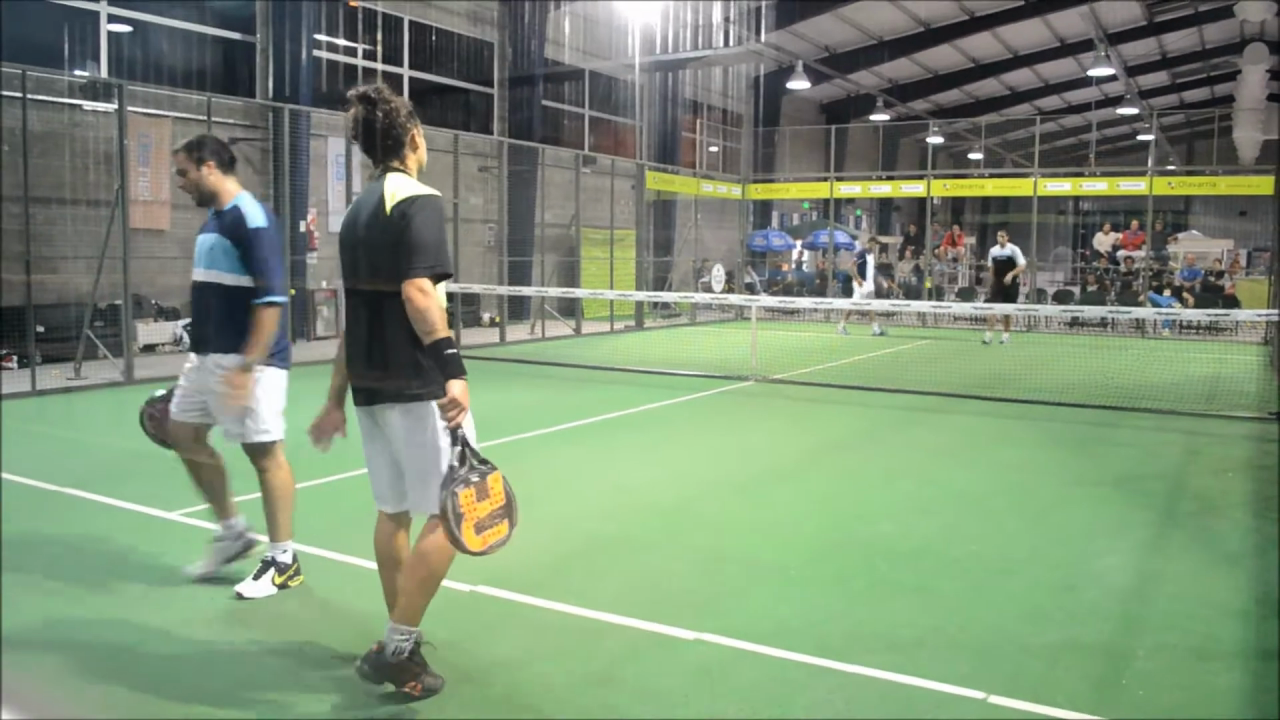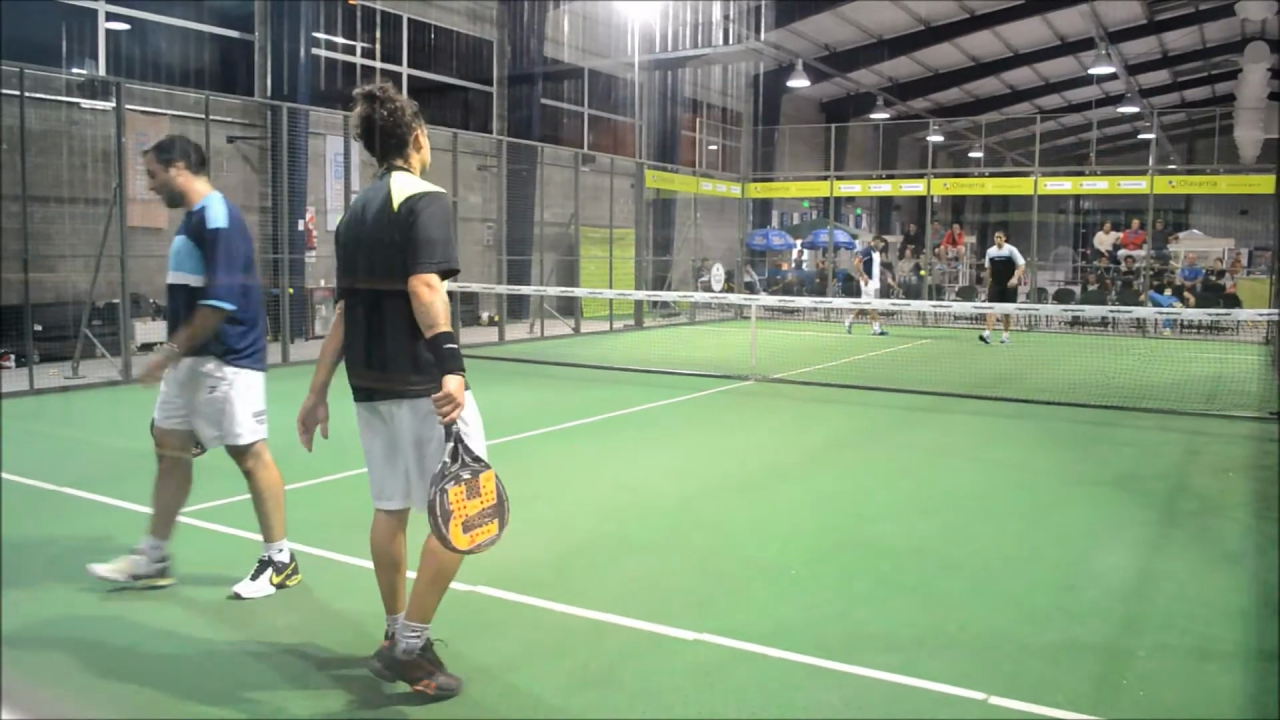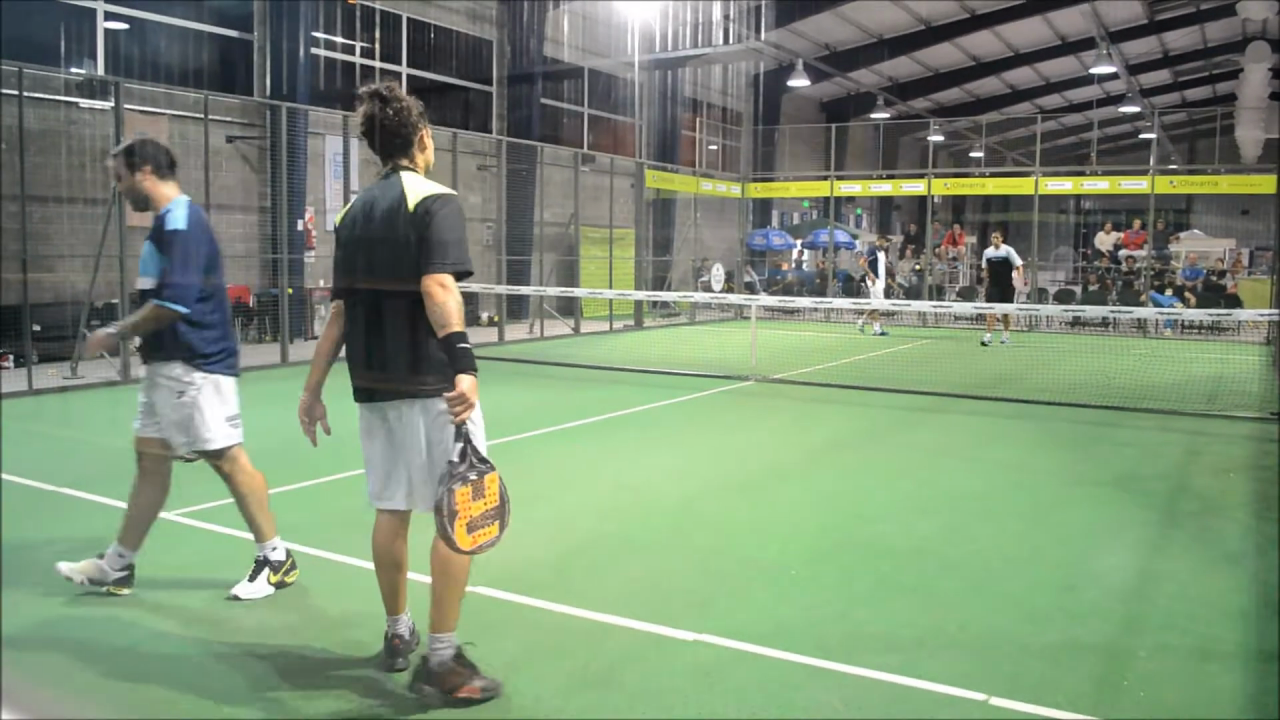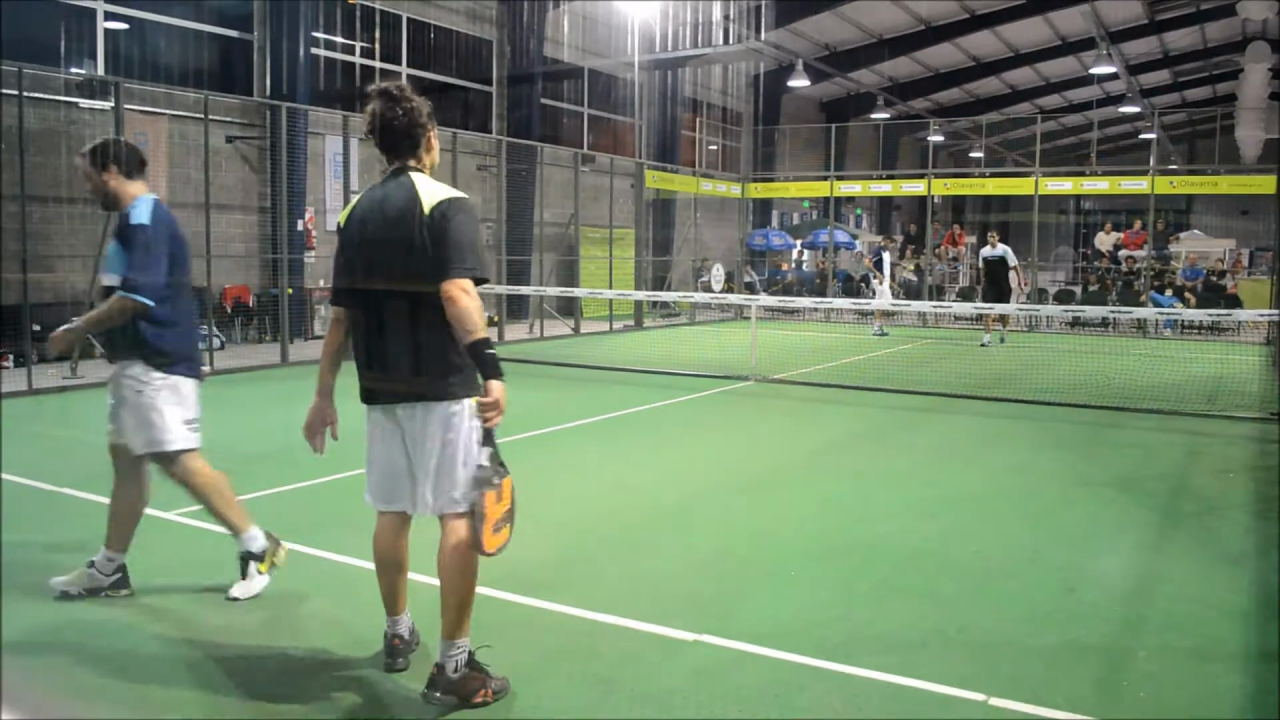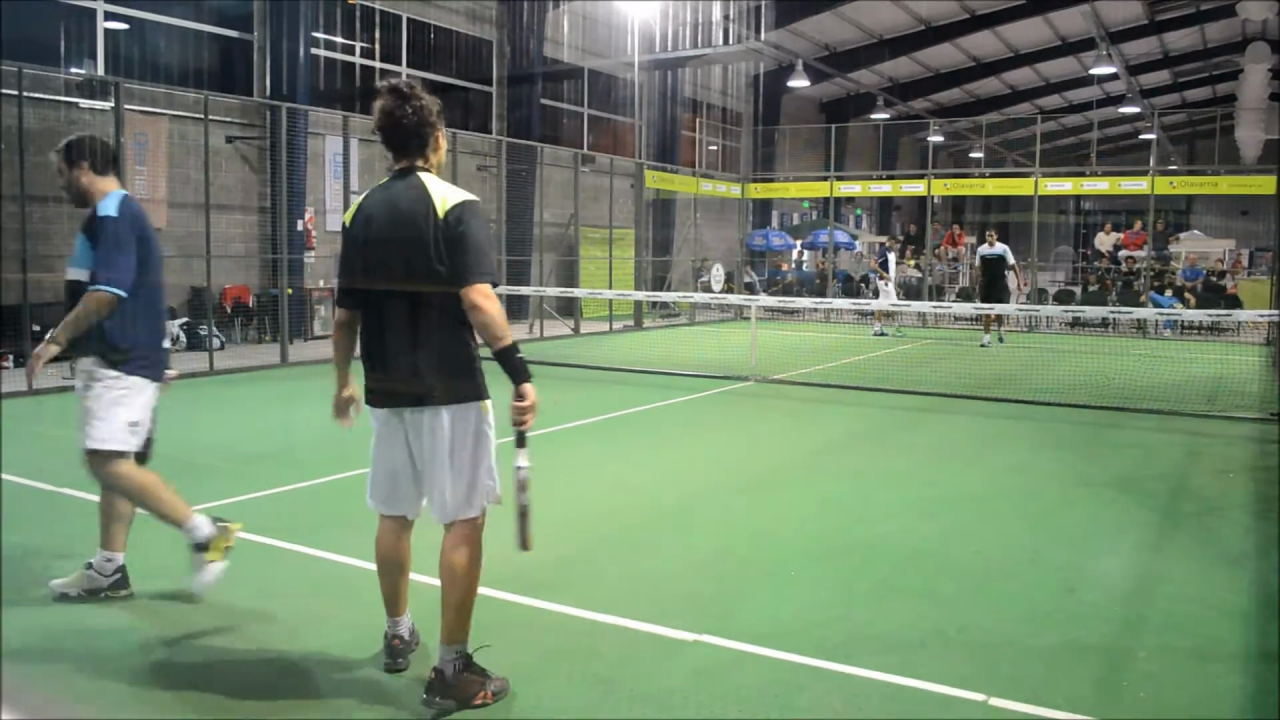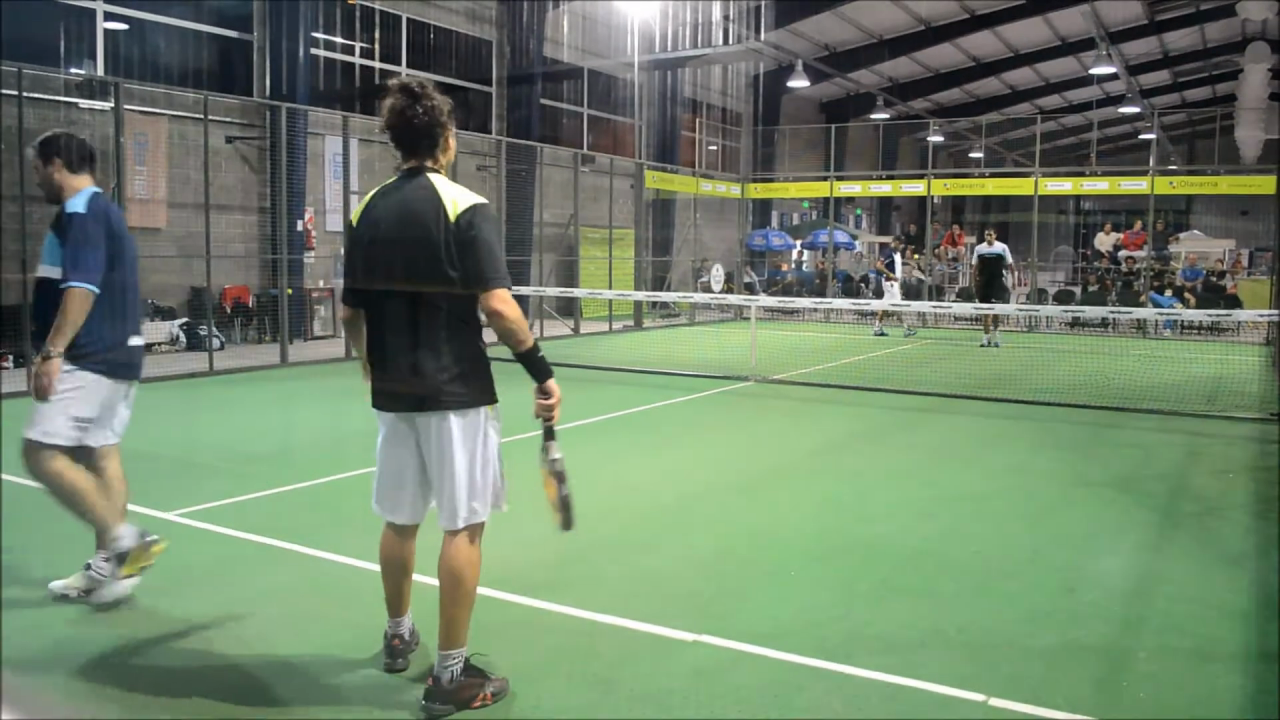
dt=0.1s
person 1, frame 1
left shoulder: (355, 213)
right shoulder: (418, 200)
right elbow: (419, 289)
left wrist: (334, 396)
right wrist: (453, 368)
left hip: (371, 386)
right hip: (421, 385)
left knee: (394, 509)
left ankle: (398, 632)
right ankle: (395, 645)
person 1, frame 2
left shoulder: (354, 211)
right shoulder: (424, 197)
left elbow: (346, 309)
right elbow: (425, 285)
left wrist: (316, 393)
right wrist: (451, 363)
left hip: (372, 384)
right hip: (422, 381)
left knee: (392, 506)
left ankle: (397, 631)
right ankle: (410, 644)
person 1, frame 3
left shoulder: (354, 212)
right shoulder: (433, 199)
left elbow: (341, 311)
right elbow: (438, 286)
left wrist: (312, 390)
right wrist: (464, 366)
left hip: (375, 386)
right hip: (430, 382)
left knee: (391, 508)
left ankle: (397, 633)
right ankle: (440, 659)
person 1, frame 4
left shoulder: (356, 211)
right shoulder: (447, 203)
left elbow: (342, 313)
right elbow: (457, 292)
left wrist: (323, 396)
right wrist: (490, 369)
left hip: (382, 387)
right hip: (443, 385)
left knee: (393, 509)
right knee: (462, 514)
left ankle: (398, 633)
right ankle: (453, 666)
person 1, frame 5
left shoulder: (359, 211)
right shoulder: (456, 205)
left elbow: (344, 313)
right elbow: (477, 298)
left wrist: (343, 381)
right wrist: (520, 374)
left hip: (388, 389)
right hip: (449, 388)
left knee: (394, 515)
right knee: (463, 519)
left ankle: (396, 635)
right ankle: (452, 669)
person 1, frame 6
left shoulder: (365, 211)
right shoulder: (467, 209)
left elbow: (351, 312)
right elbow: (496, 304)
left wrist: (372, 364)
right wrist: (542, 373)
left hip: (394, 393)
right hip: (457, 392)
left knee: (399, 519)
right knee: (464, 526)
left ankle: (397, 636)
person 2, frame 1
left shoulder: (252, 220)
right shoulder: (216, 219)
left elbow: (272, 299)
left wrist: (248, 366)
right wrist: (203, 350)
left hip: (249, 360)
right hip: (209, 355)
left knee: (263, 452)
right knee: (183, 433)
left ankle: (282, 560)
right ankle: (233, 532)
person 2, frame 2
left shoulder: (218, 220)
right shoulder: (195, 217)
left elbow: (220, 301)
left wrist: (170, 352)
left hip: (228, 359)
right hip: (192, 358)
left knee: (249, 453)
right knee: (169, 445)
left ankle: (279, 560)
right ankle: (153, 556)
person 2, frame 3
left shoulder: (181, 223)
right shoulder: (169, 221)
left elbow: (173, 301)
left wrist: (115, 334)
left hip: (195, 364)
right hip: (170, 364)
left knee: (225, 457)
right knee: (150, 455)
left ankle: (276, 560)
right ankle: (118, 564)
person 2, frame 4
left shoulder: (142, 220)
right shoulder: (141, 218)
left elbow: (137, 295)
left wrist: (76, 330)
left hip: (159, 365)
right hip: (140, 363)
left knee: (178, 461)
right knee: (125, 458)
left ankle: (258, 547)
right ankle: (110, 568)
person 2, frame 5
left shoulder: (110, 214)
right shoulder: (123, 213)
left elbow: (107, 288)
left wrist: (54, 342)
left hip: (121, 361)
right hip: (136, 358)
left knee: (113, 464)
right knee: (115, 461)
left ankle: (206, 532)
right ankle: (108, 567)
person 2, frame 6
left shoulder: (79, 211)
right shoulder: (103, 210)
left elbow: (82, 287)
left wrist: (52, 351)
left hip: (87, 358)
right hip: (116, 355)
left knee: (42, 455)
right knee: (99, 456)
left ankle: (127, 542)
right ankle: (106, 566)
